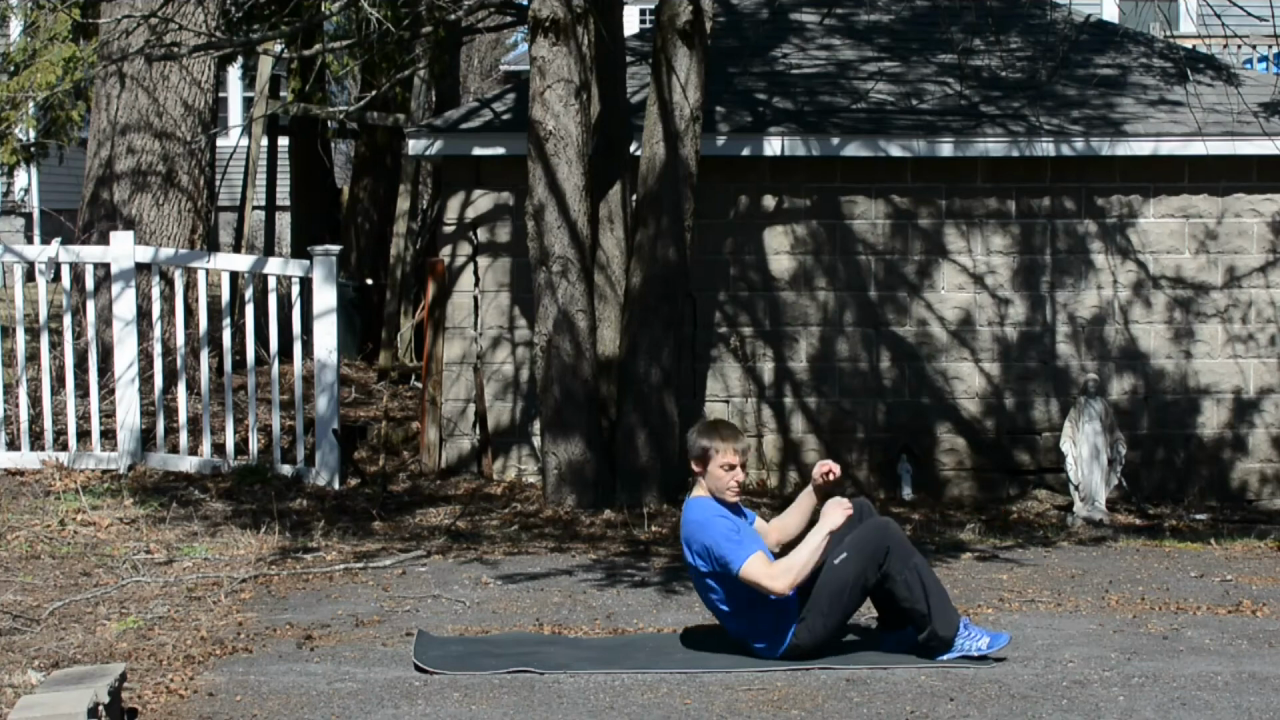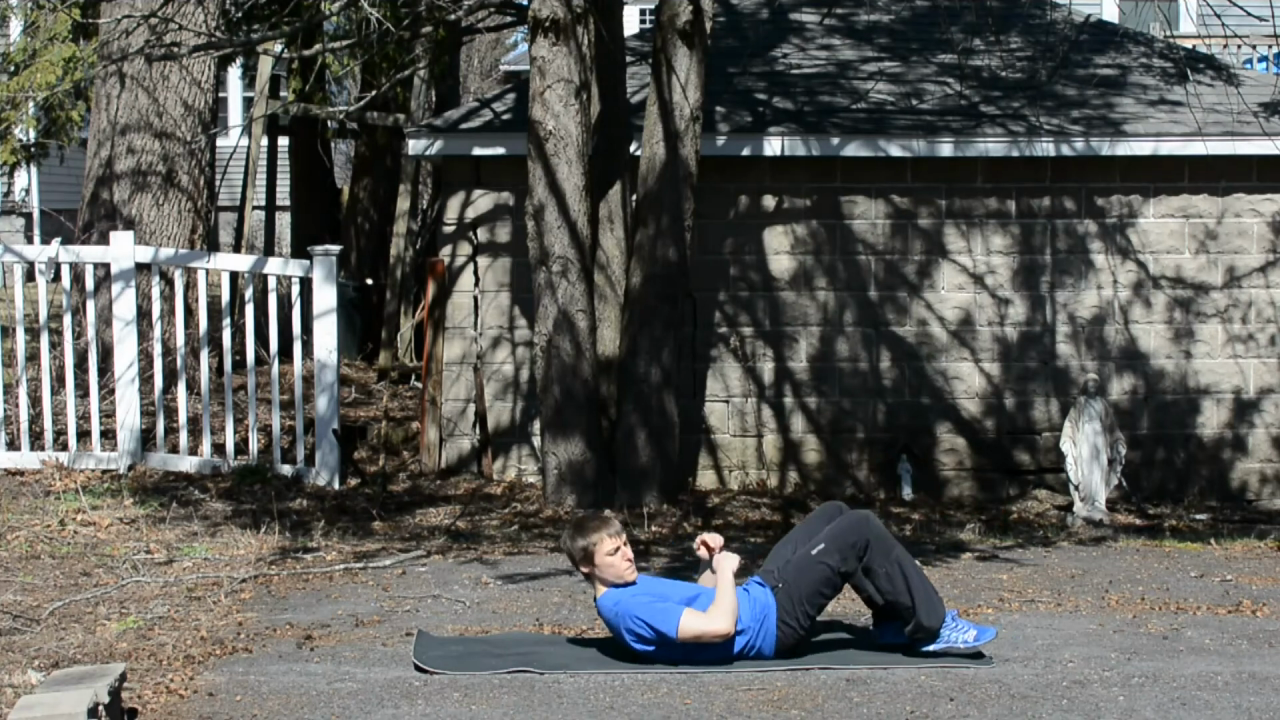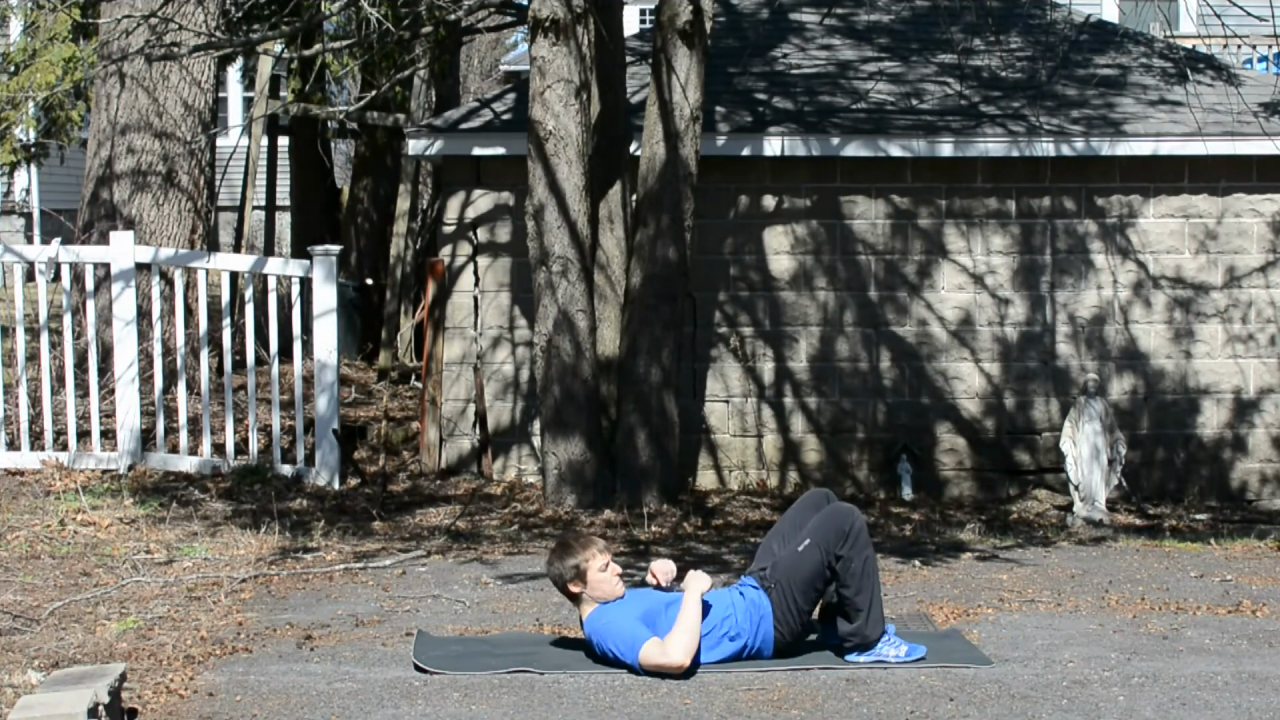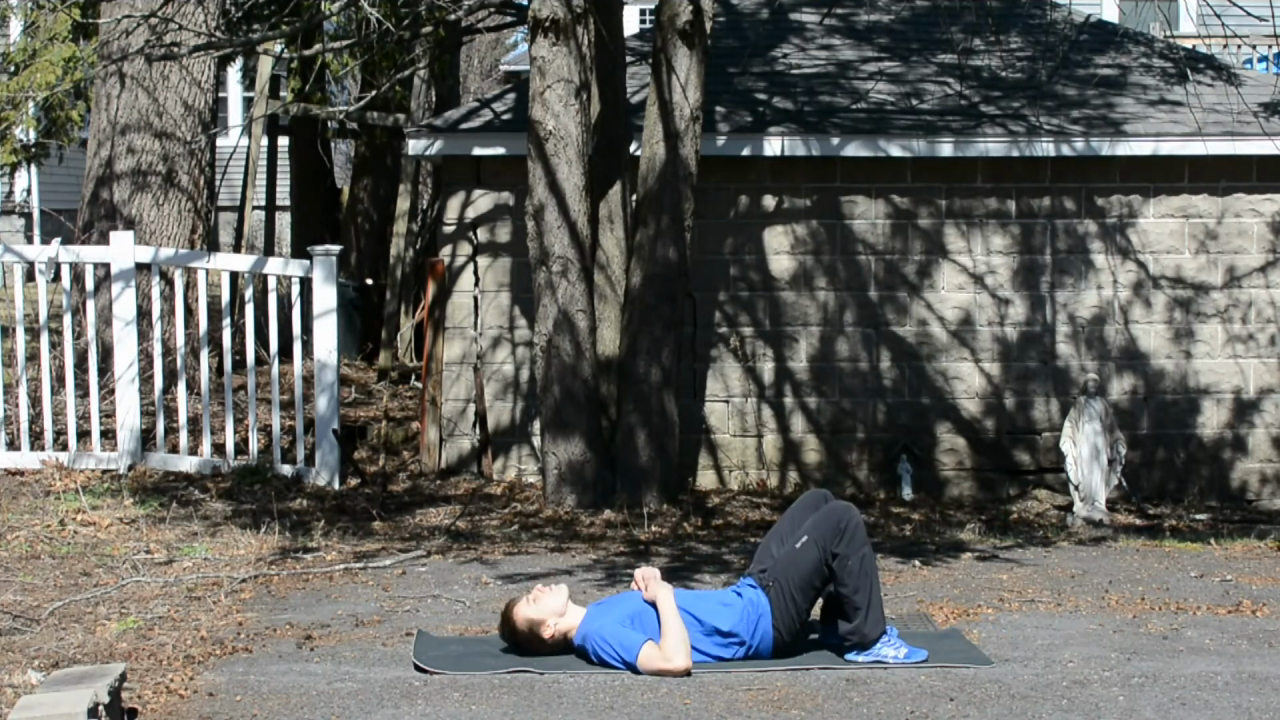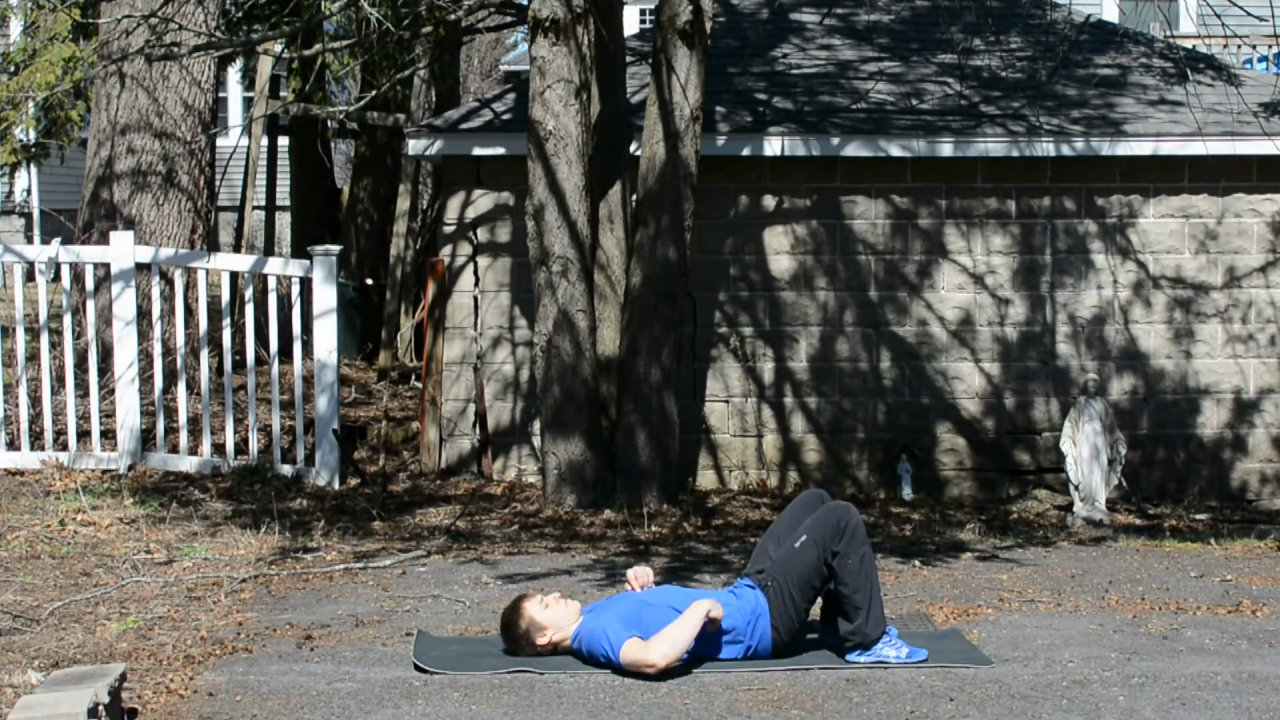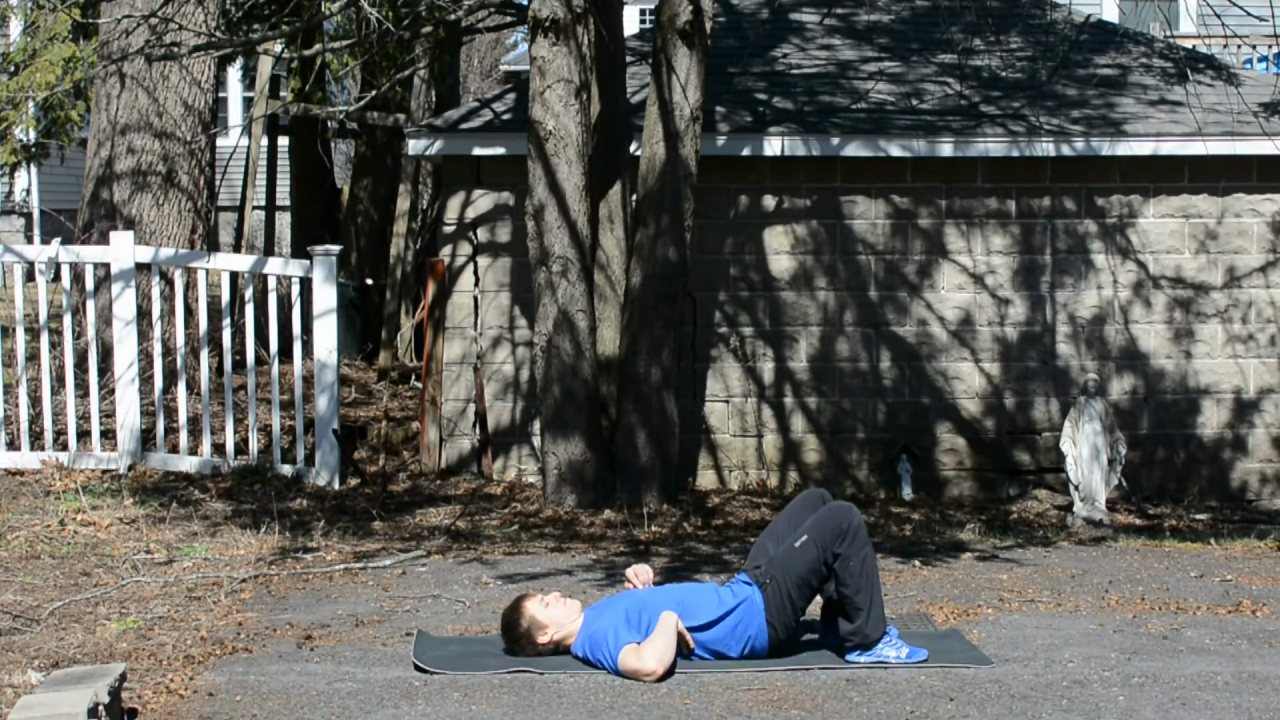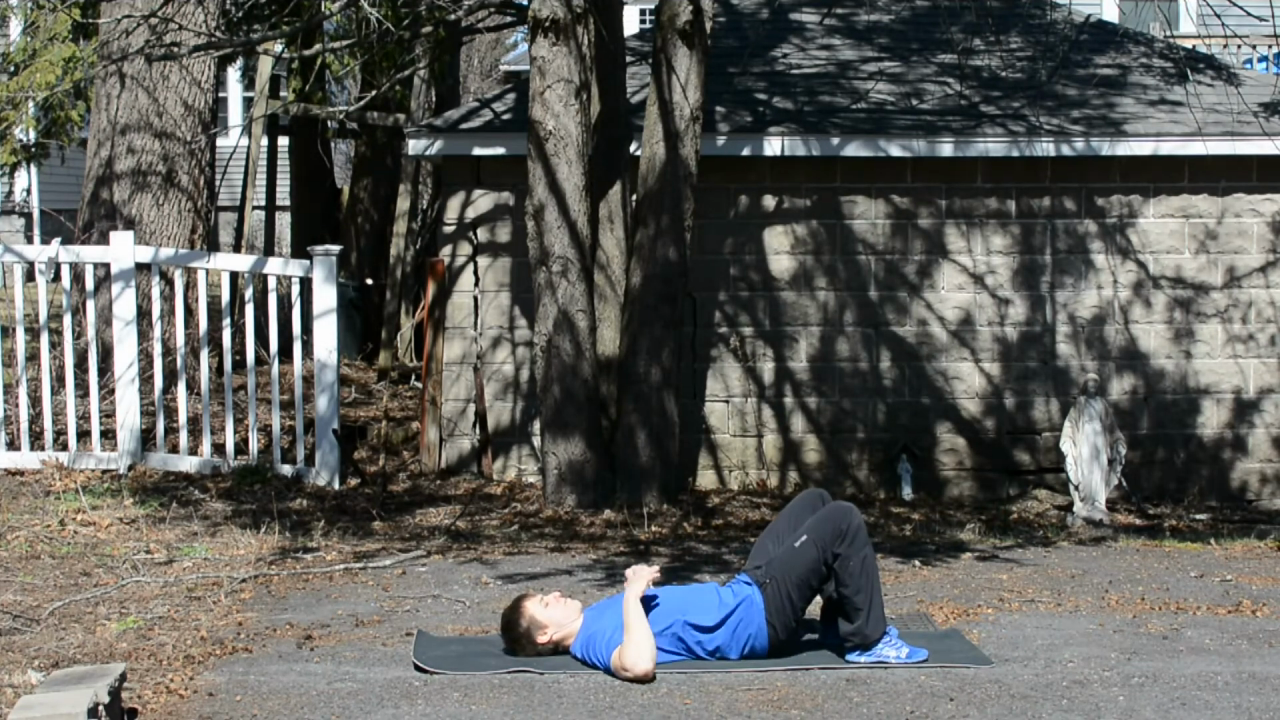
dt=0.7s
person 1, frame 1
left shoulder: (720, 500)
right shoulder: (705, 522)
left elbow: (772, 537)
right elbow: (781, 579)
left wrist: (814, 489)
right wrist: (826, 524)
left hip: (787, 605)
right hip: (788, 632)
left knee: (858, 511)
right knee: (883, 535)
left ankle: (899, 629)
right ankle: (944, 637)
person 1, frame 2
left shoulder: (626, 584)
right shoulder: (624, 608)
right elbow: (720, 626)
left wrist: (710, 566)
right wrist: (724, 570)
left hip: (758, 593)
right hip: (769, 623)
left knee: (835, 514)
right knee: (862, 527)
left ankle: (895, 622)
right ankle: (931, 628)
person 1, frame 3
left shoulder: (611, 605)
right shoulder: (607, 627)
right elbow: (676, 658)
left wrist: (661, 583)
right wrist: (692, 591)
left hip: (753, 594)
right hip: (767, 620)
left knee: (822, 501)
right knee: (845, 521)
left ankle: (838, 627)
right ankle: (866, 641)
person 1, frame 4
left shoulder: (598, 616)
right shoulder: (598, 635)
right elbow: (676, 661)
left wrist: (646, 584)
right wrist: (662, 596)
left hip: (749, 594)
right hip: (765, 620)
left knee: (820, 501)
right knee: (842, 518)
left ankle: (841, 627)
right ankle: (867, 640)
person 1, frame 5
left shoulder: (594, 618)
right shoulder: (594, 636)
right elbow: (655, 658)
left wrist: (641, 584)
right wrist: (700, 609)
left hip: (747, 596)
right hip: (763, 621)
left knee: (816, 501)
right knee: (841, 519)
left ankle: (839, 626)
right ankle: (867, 642)
person 1, frame 6
left shoulder: (595, 617)
right shoulder: (596, 638)
right elbow: (650, 666)
left wrist: (641, 584)
right wrist: (668, 618)
left hip: (745, 590)
right hip: (760, 615)
left knee: (817, 500)
right knee: (842, 520)
left ankle: (840, 625)
right ankle: (868, 641)
person 1, frame 7
left shoulder: (597, 615)
right shoulder: (595, 639)
right elbow: (639, 666)
left wrist: (636, 584)
right wrist: (632, 595)
left hip: (744, 591)
right hip: (759, 616)
left knee: (816, 501)
right knee: (843, 520)
left ankle: (840, 625)
right ankle: (868, 642)
